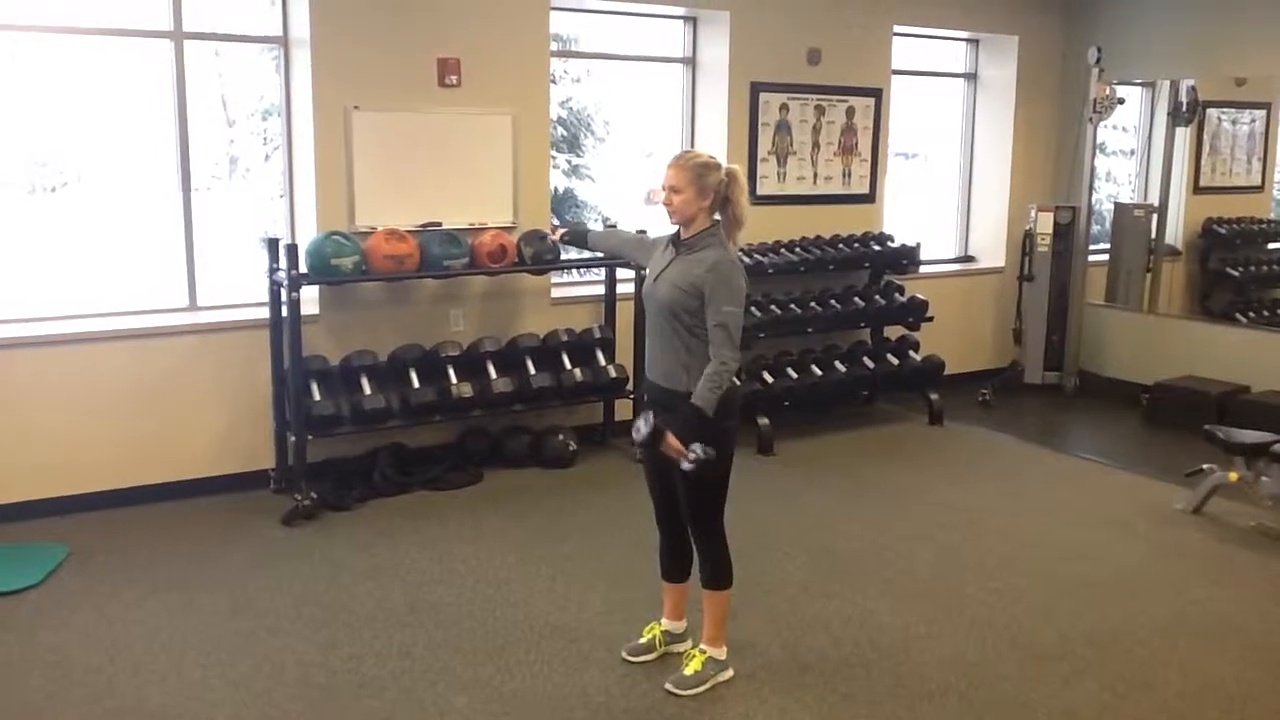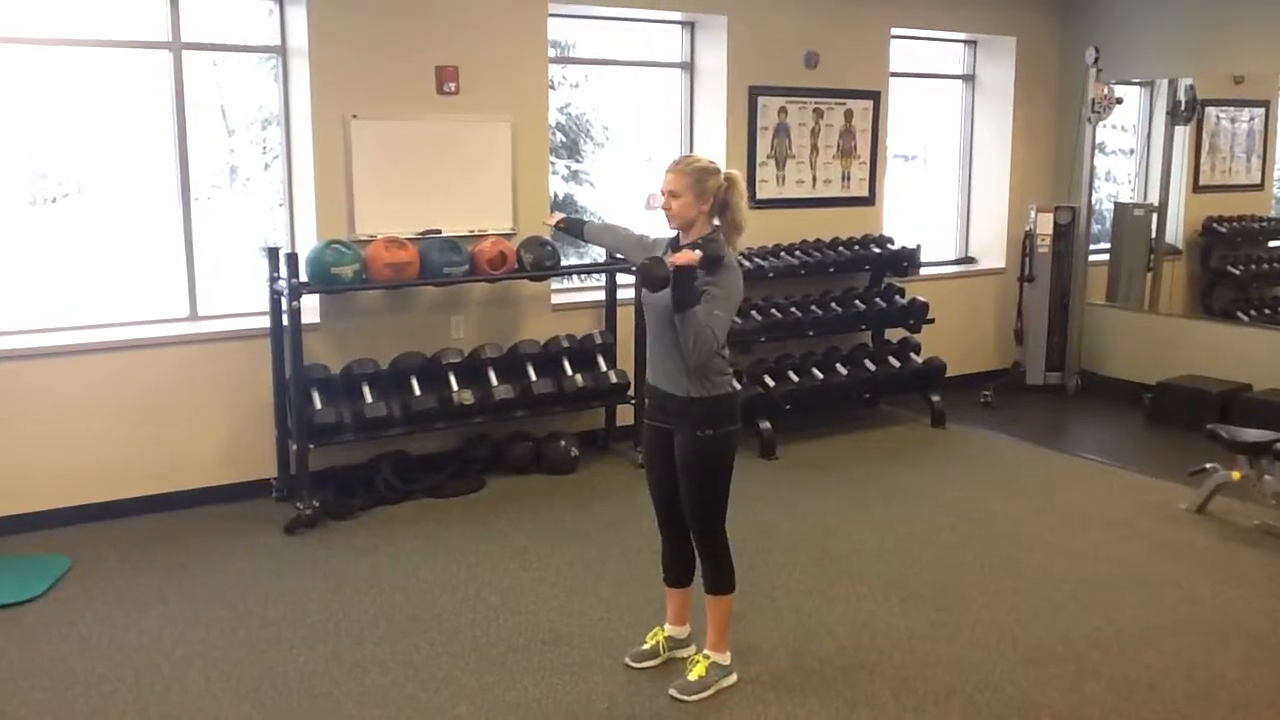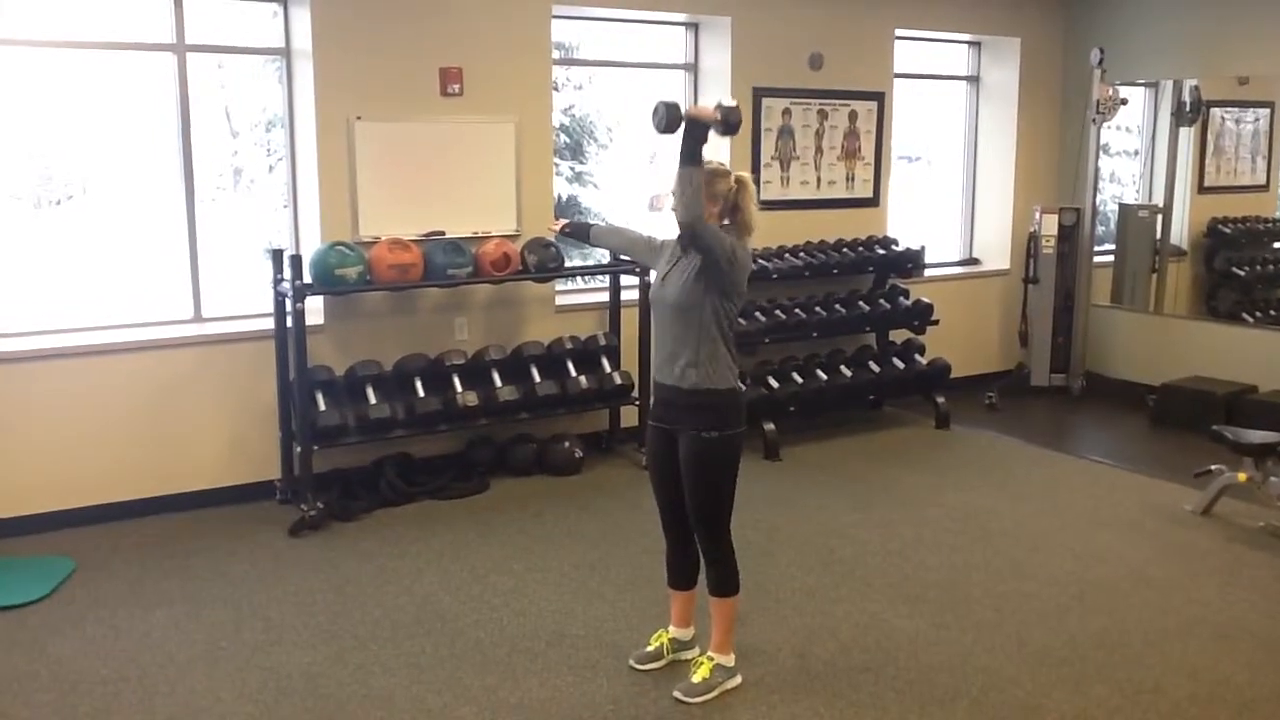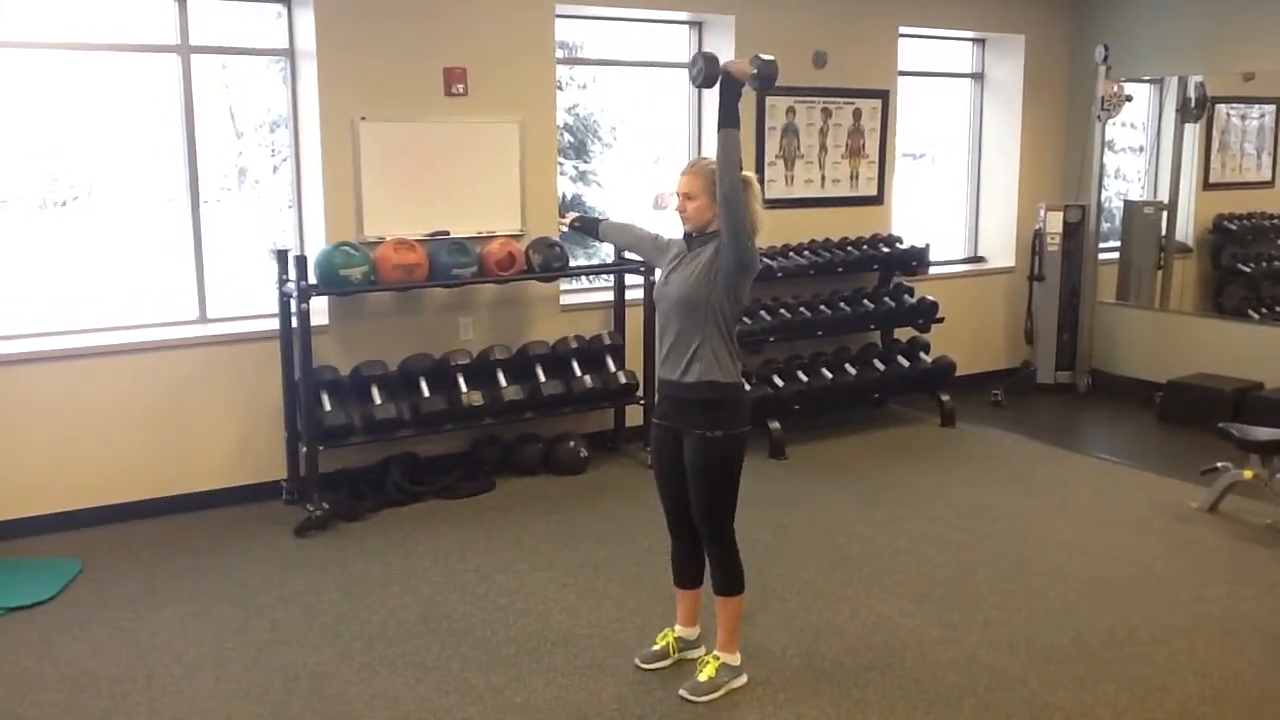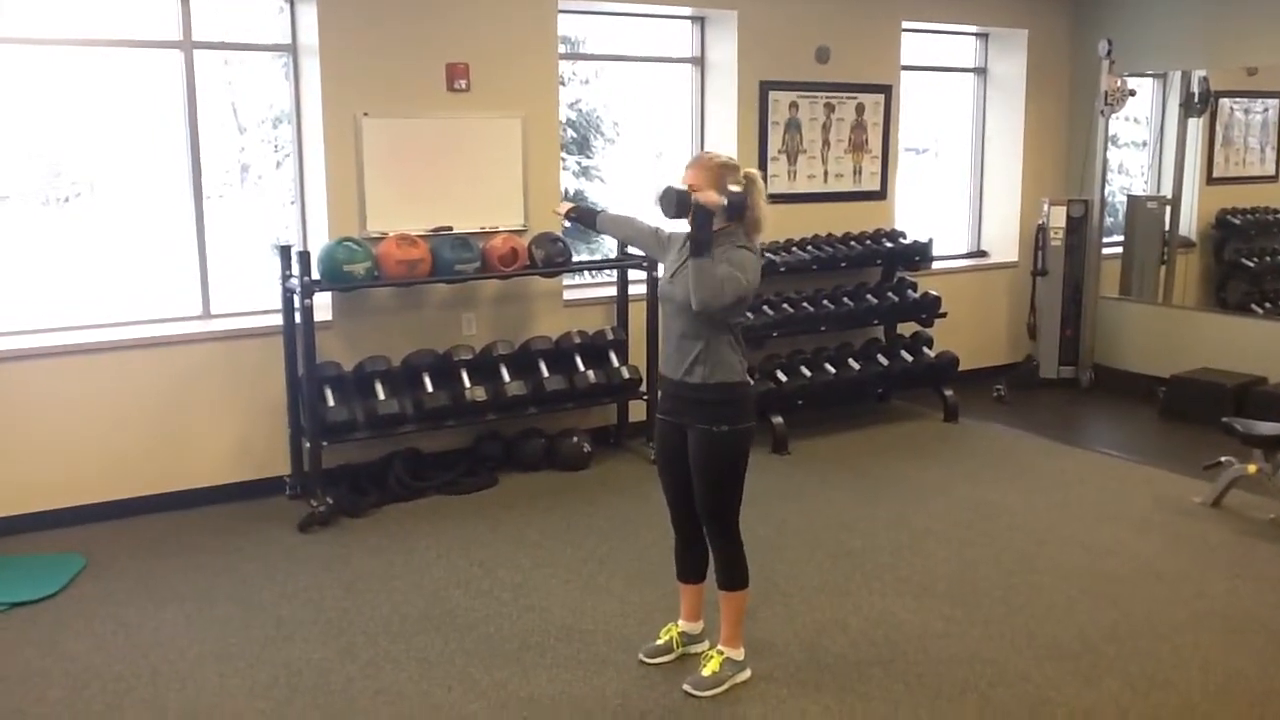
dt=1s
person 1, frame 1
left shoulder: (720, 263)
right shoulder: (665, 247)
left elbow: (724, 355)
right elbow: (623, 242)
left wrist: (694, 421)
right wrist: (574, 236)
left hip: (700, 412)
right hip: (658, 402)
left knee: (704, 528)
right knee: (668, 523)
left ankle: (714, 652)
right ankle: (672, 628)
person 1, frame 2
left shoulder: (720, 267)
right shoulder: (663, 248)
left elbow: (701, 349)
right elbow: (619, 237)
left wrist: (684, 282)
right wrist: (568, 223)
left hip: (705, 415)
right hip: (662, 407)
left knee: (706, 532)
right knee: (672, 528)
left ankle: (718, 657)
right ankle: (676, 632)
person 1, frame 3
left shoulder: (727, 255)
right shoulder: (672, 252)
left elbow: (691, 219)
right elbow: (626, 238)
left wrist: (694, 139)
right wrist: (573, 229)
left hip: (711, 413)
right hip: (667, 407)
left knee: (711, 535)
right knee: (676, 531)
left ankle: (723, 659)
right ankle: (679, 634)
person 1, frame 4
left shoulder: (733, 255)
right shoulder: (677, 251)
left elbow: (733, 181)
right elbow: (630, 235)
left wrist: (730, 100)
right wrist: (580, 222)
left hip: (714, 410)
right hip: (670, 406)
left knee: (714, 533)
right knee: (681, 529)
left ankle: (728, 658)
right ankle: (685, 634)
person 1, frame 5
left shoulder: (741, 257)
right shoulder: (678, 244)
left elbow: (706, 299)
right elbow: (631, 228)
left wrist: (702, 227)
right wrist: (579, 214)
left hip: (720, 407)
right hip: (674, 401)
left knee: (720, 529)
right knee: (685, 525)
left ankle: (732, 653)
right ankle: (689, 628)
